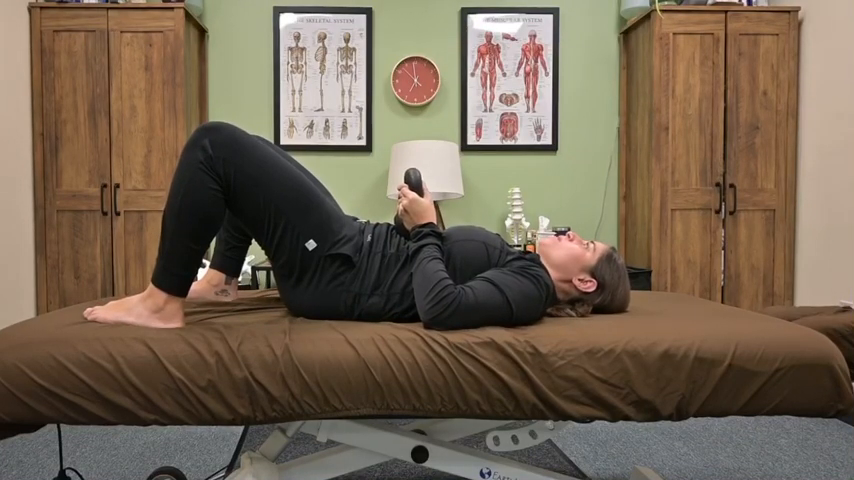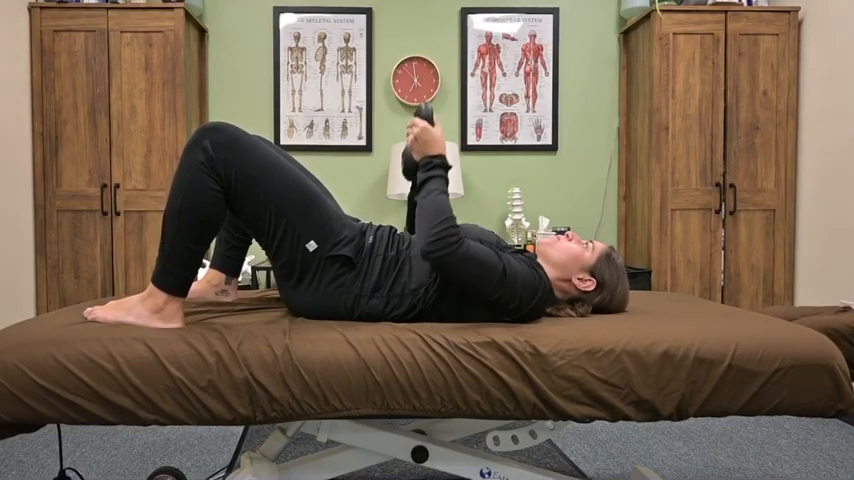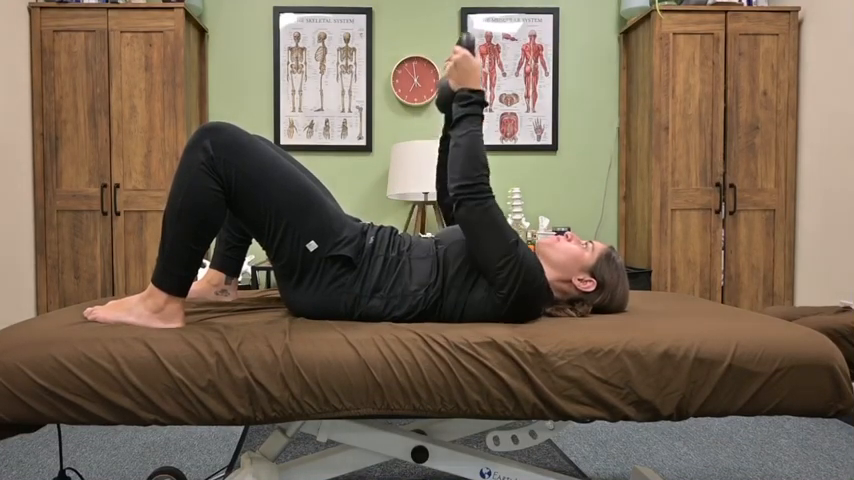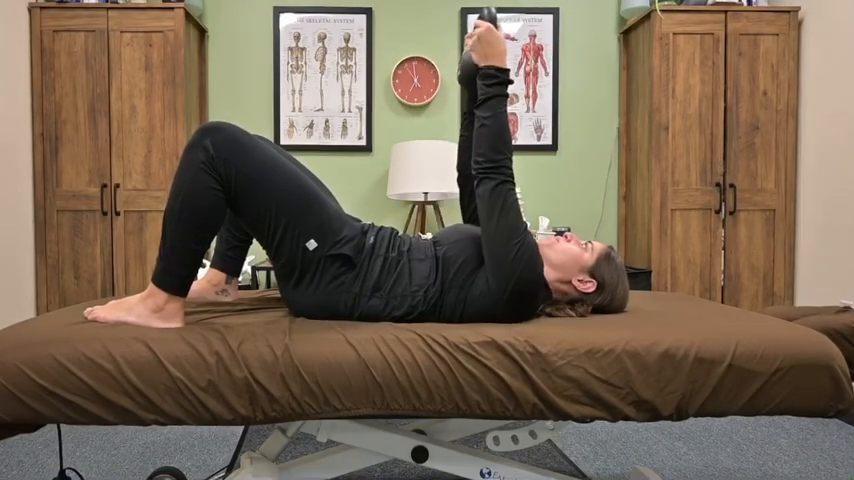
dt=0.5s
person 1, frame 1
left shoulder: (528, 291)
right shoulder: (522, 266)
left elbow: (440, 307)
left wrist: (424, 229)
right wrist: (424, 223)
left hip: (334, 272)
right hip: (354, 244)
left knee: (214, 144)
right knee: (241, 151)
left ankle: (162, 302)
right ankle: (219, 279)
person 1, frame 2
left shoulder: (524, 288)
right shoulder: (519, 270)
left elbow: (439, 246)
left wrist: (434, 163)
right wrist: (422, 166)
left hip: (336, 271)
right hip: (353, 249)
left knee: (215, 143)
right knee: (245, 149)
left ankle: (161, 303)
right ankle: (219, 281)
person 1, frame 3
left shoulder: (521, 286)
right shoulder: (514, 271)
left elbow: (469, 192)
right elbow: (457, 204)
left wrist: (470, 97)
right wrist: (455, 107)
left hip: (335, 271)
right hip: (352, 251)
left knee: (215, 144)
right knee: (245, 151)
left ankle: (162, 302)
right ankle: (218, 279)
person 1, frame 4
left shoulder: (520, 281)
right shoulder: (511, 268)
left elbow: (495, 175)
right elbow: (474, 181)
left wrist: (494, 73)
right wrist: (476, 87)
left hip: (334, 270)
right hip: (352, 253)
left knee: (216, 143)
right knee: (240, 154)
left ankle: (162, 301)
right ankle: (220, 280)
